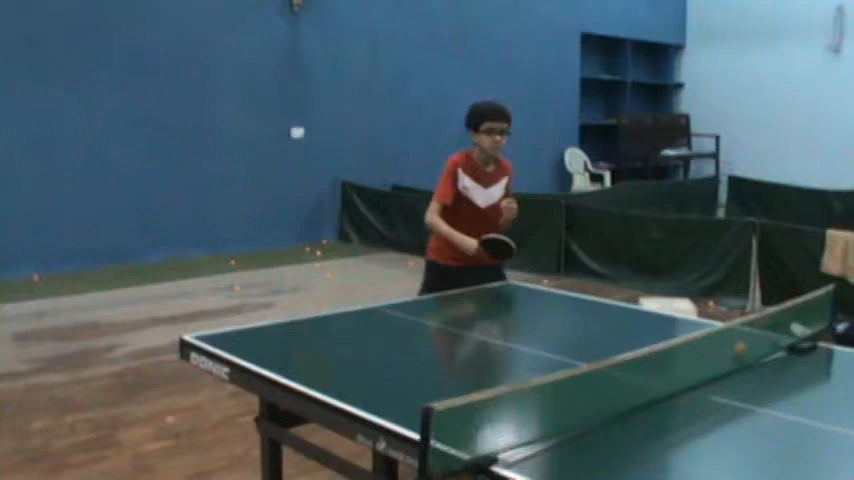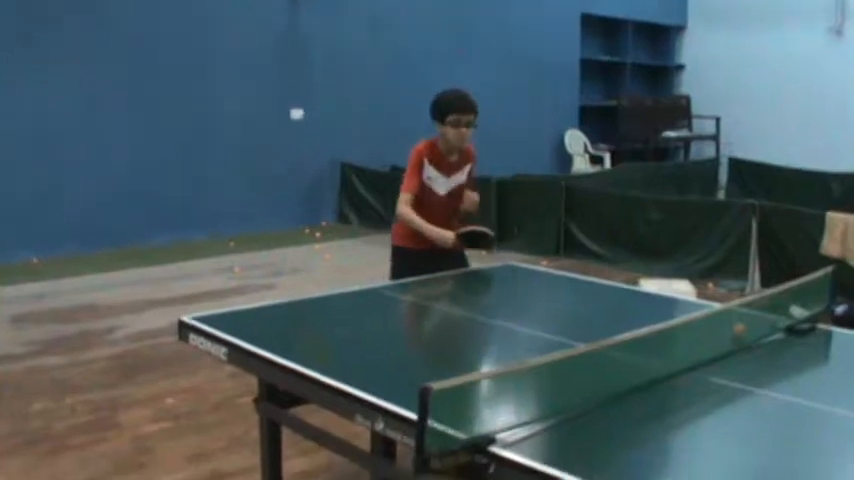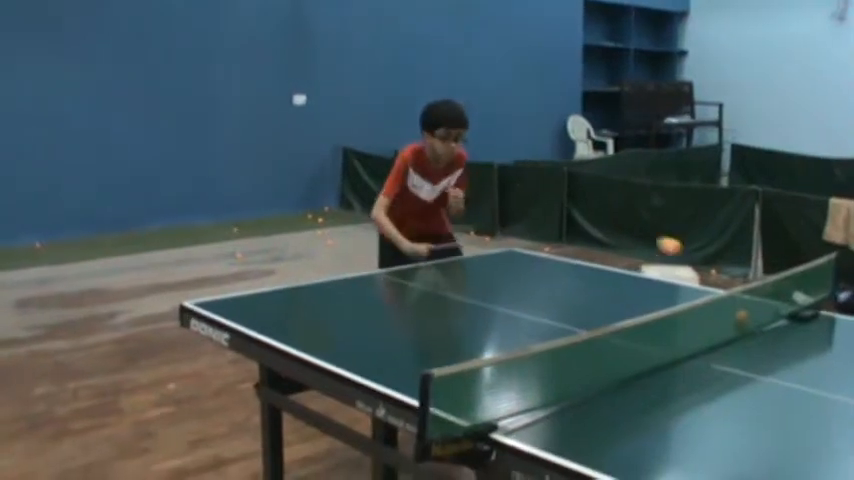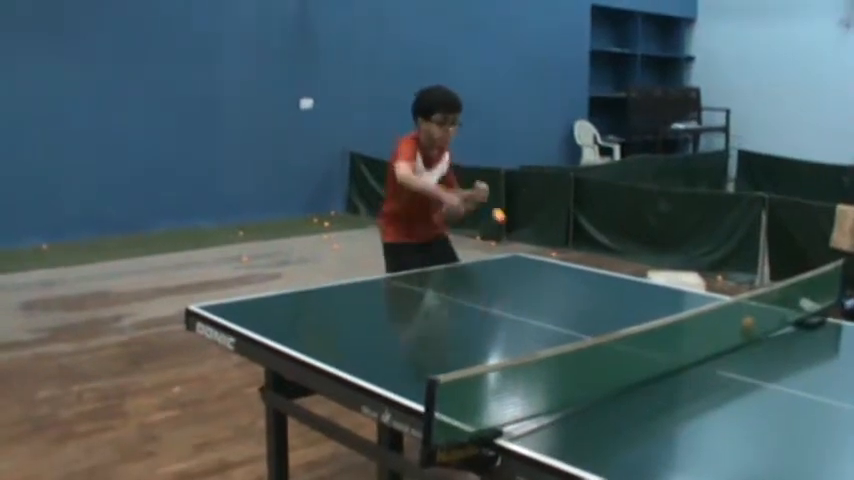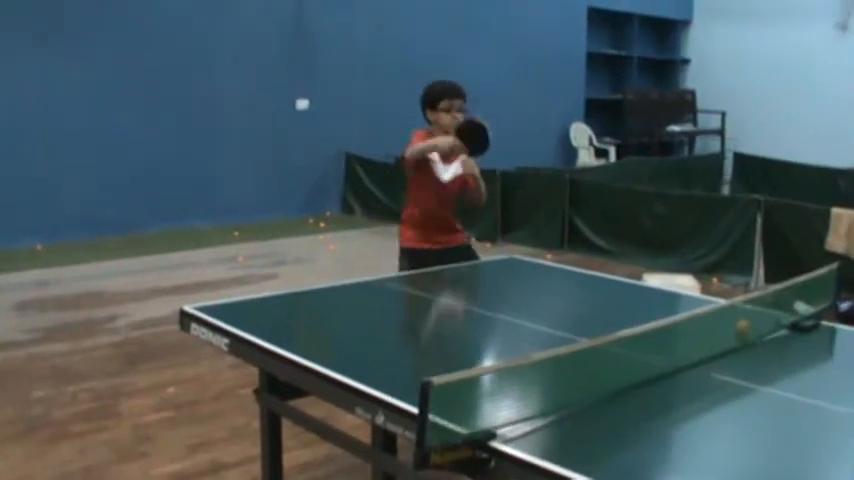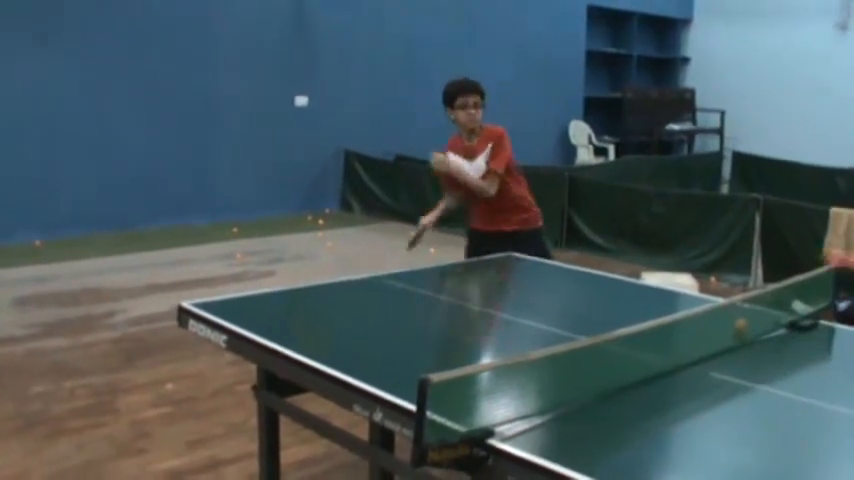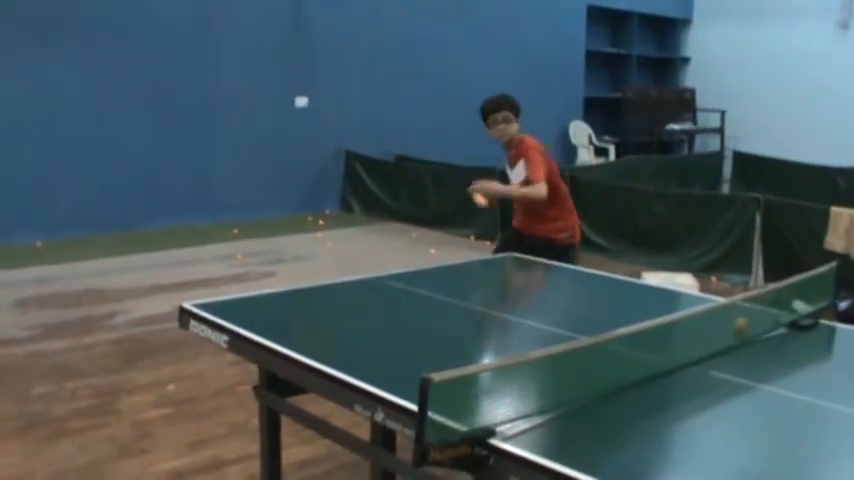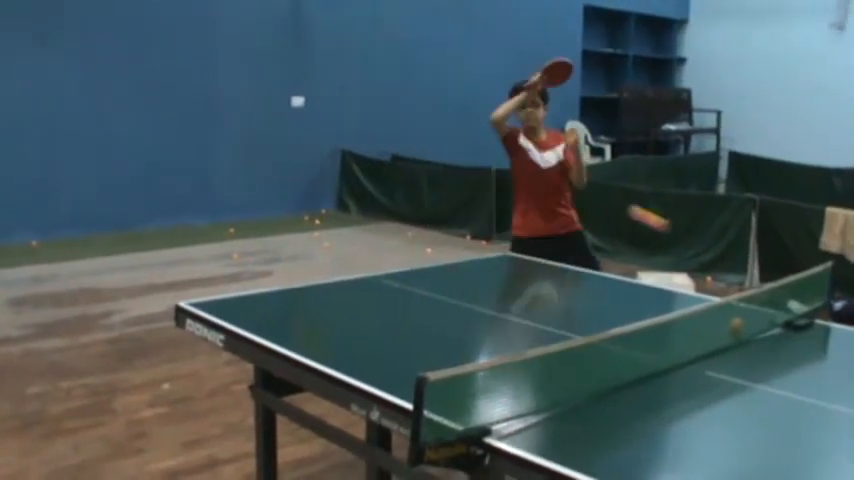
dt=0.3s
person 1, frame 1
left shoulder: (505, 170)
right shoulder: (457, 165)
left elbow: (500, 226)
right elbow: (431, 217)
left wrist: (508, 217)
right wrist: (461, 241)
left hip: (486, 262)
right hip: (445, 262)
person 1, frame 2
left shoulder: (469, 156)
right shoulder: (422, 153)
left elbow: (459, 209)
right elbow: (402, 209)
left wrist: (469, 206)
right wrist: (435, 233)
left hip: (448, 244)
right hip: (410, 245)
person 1, frame 3
left shoulder: (460, 160)
right shoulder: (409, 159)
left elbow: (452, 209)
right elbow: (378, 213)
left wrist: (457, 206)
right wrist: (406, 246)
left hip: (438, 234)
right hip: (399, 235)
person 1, frame 4
left shoulder: (443, 150)
right shoulder: (408, 145)
left elbow: (453, 194)
right elbow: (404, 176)
left wrist: (473, 195)
right wrist: (442, 194)
left hip: (433, 233)
right hip: (400, 237)
person 1, frame 5
left shoulder: (464, 150)
right shoulder: (421, 139)
left elbow: (480, 200)
right elbow: (411, 154)
left wrist: (475, 177)
right wrist: (440, 143)
left hip: (454, 241)
right hip: (418, 243)
person 1, frame 6
left shoulder: (497, 137)
right shoulder: (453, 148)
left elbow: (488, 189)
right elbow: (456, 195)
left wrist: (451, 169)
right wrist: (434, 215)
left hip: (522, 224)
right hip: (483, 228)
person 1, frame 7
left shoulder: (530, 148)
right shoulder: (512, 154)
left elbow: (540, 193)
left wrist: (499, 190)
right wrist: (487, 190)
left hip: (558, 233)
right hip: (524, 230)
person 1, frame 8
left shoulder: (562, 141)
right shoulder: (516, 139)
left elbow: (579, 184)
right elbow: (496, 119)
left wrist: (575, 150)
right wrist: (526, 92)
left hip: (566, 228)
right hip: (527, 231)
